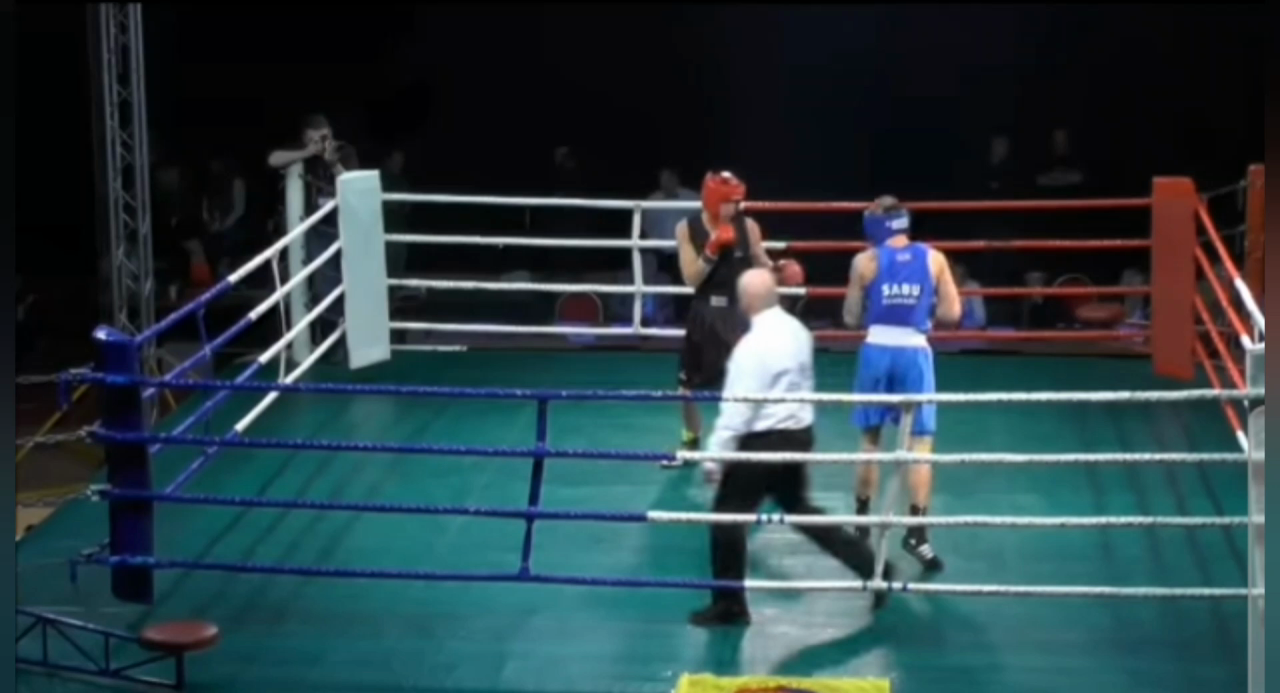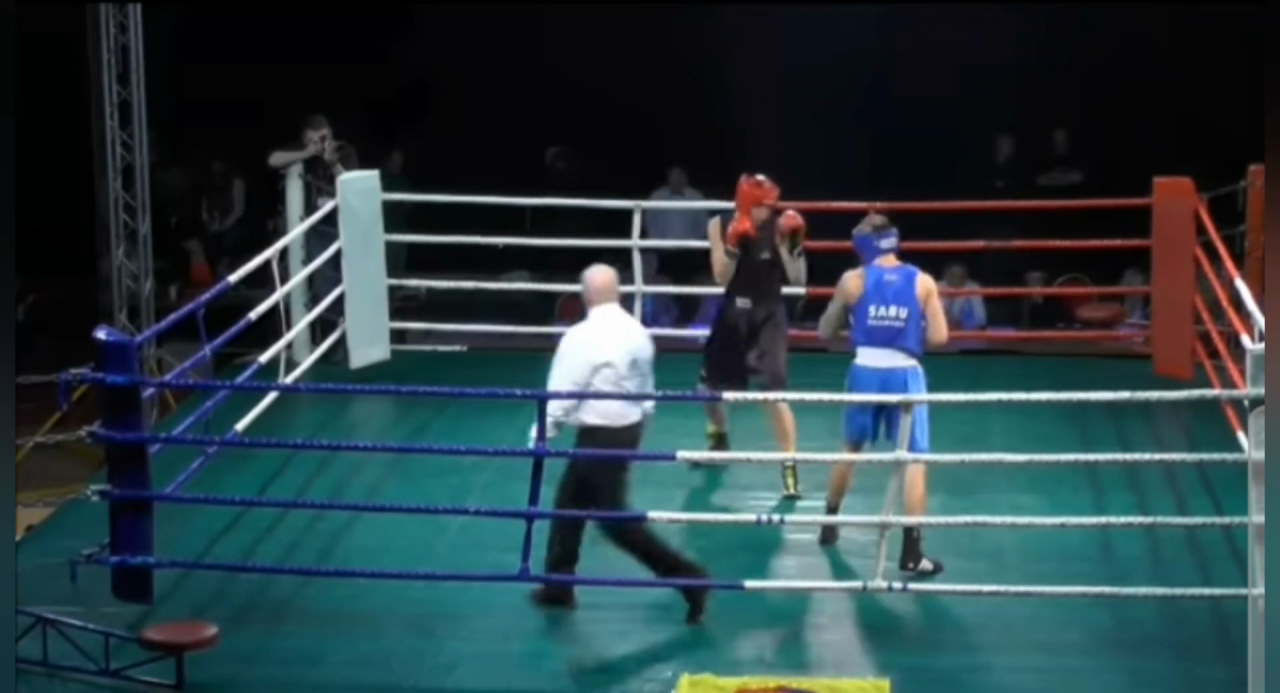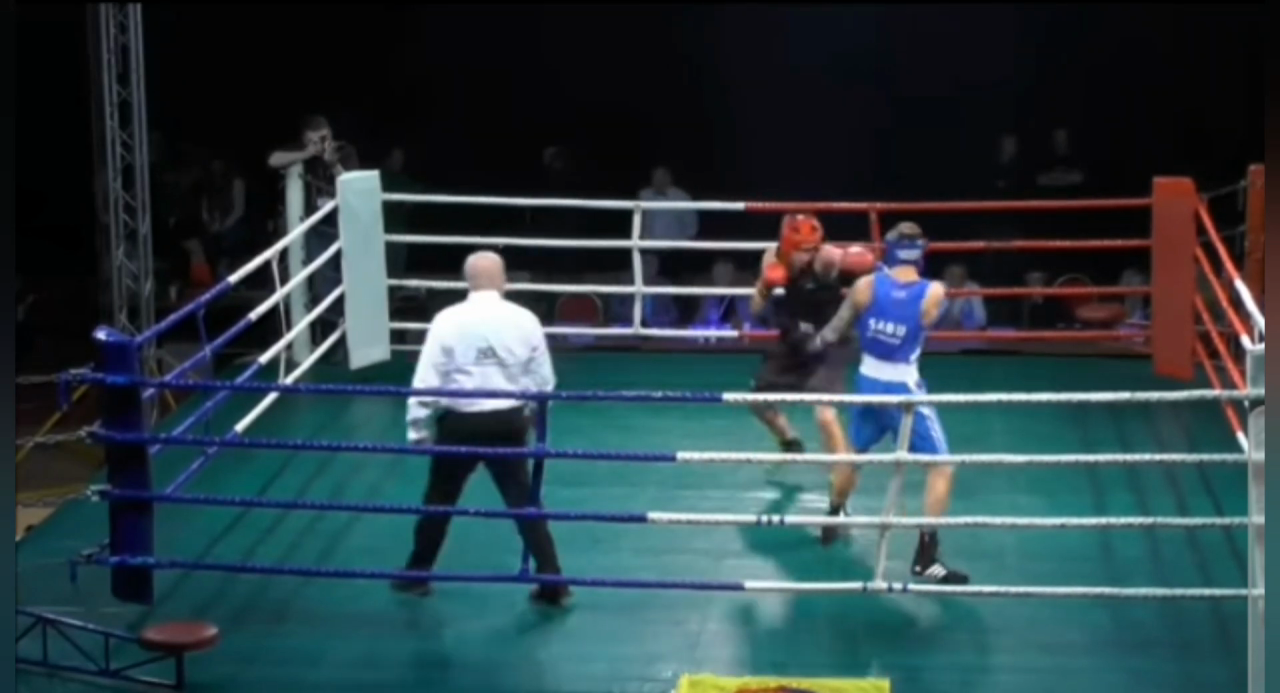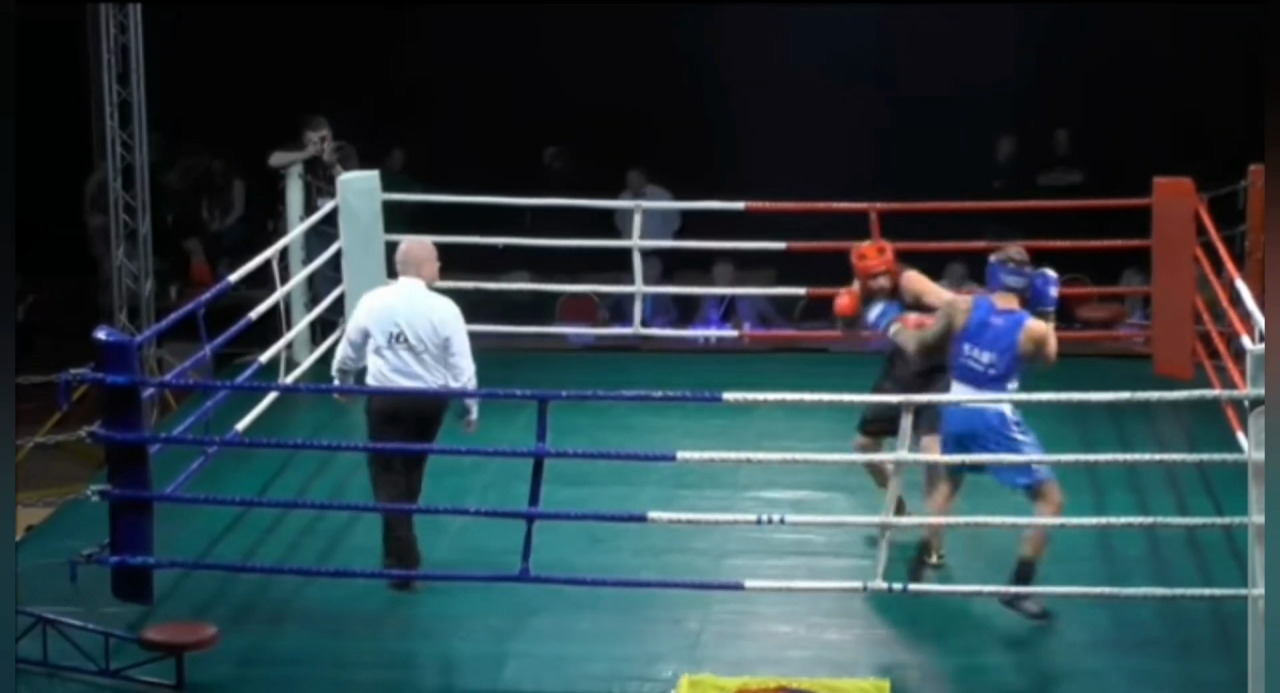
dt=0.5s
person 1, frame 1
left shoulder: (865, 260)
right shoulder: (934, 259)
left elbow: (850, 318)
right elbow: (952, 313)
left hip: (876, 352)
right hip: (914, 353)
left knee: (871, 440)
right knee: (919, 443)
left ankle: (863, 525)
right ankle: (917, 531)
person 1, frame 2
left shoulder: (852, 280)
right shoulder: (923, 282)
left elbow: (825, 332)
right elbow: (938, 337)
left hip: (865, 371)
right hip: (905, 373)
left knee: (851, 449)
right knee: (914, 460)
left ankle: (830, 524)
right ankle: (911, 552)
person 1, frame 3
left shoulder: (866, 285)
right shoulder: (934, 293)
left elbow: (834, 332)
left wrist: (819, 340)
left hip: (868, 381)
right hip: (904, 388)
left knee: (856, 453)
right knee: (941, 468)
left ankle: (831, 520)
right ankle: (926, 556)
person 1, frame 4
left shoulder: (962, 306)
right shoulder: (1035, 328)
left elbow: (919, 344)
right elbow: (1048, 355)
left wrist: (895, 329)
right wrist: (1046, 310)
left hip: (956, 410)
right hip: (995, 417)
left knee: (949, 482)
right knee: (1050, 497)
left ankle: (920, 560)
right ankle: (1021, 584)
person 2, frame 1
left shoulder: (754, 345)
right shoulder: (797, 330)
left elbow: (737, 407)
left wrist: (716, 457)
left hip: (767, 440)
right hip: (799, 433)
left knee: (727, 517)
right knee: (799, 510)
left ankle: (729, 606)
right ankle: (870, 565)
person 2, frame 2
left shoulder: (581, 336)
right shoulder: (637, 331)
left elbow: (560, 396)
right elbow: (645, 388)
left wrist: (539, 439)
left hip: (600, 436)
right hip: (628, 429)
left knee: (617, 521)
right knee: (570, 506)
left ankle: (687, 576)
right ankle: (557, 588)
person 2, frame 3
left shoulder: (448, 321)
right shoulder: (524, 320)
left elbow: (427, 381)
right elbow: (543, 378)
left wrist: (416, 427)
left hip: (459, 421)
right hip: (508, 420)
left knee: (439, 498)
right knee: (522, 499)
left ankle: (417, 574)
right ankle: (551, 580)
person 2, frame 4
left shoulder: (373, 302)
right shoulder: (443, 309)
left elbow: (349, 352)
right elbow: (461, 366)
left wrist: (342, 382)
right wrist: (471, 408)
left hip: (385, 400)
right hip: (430, 401)
left knee: (388, 476)
right knee: (411, 473)
left ankle: (402, 560)
right ankle: (403, 554)
person 3, frame 1
left shoulder: (748, 227)
right shoulder: (686, 228)
left elbow: (762, 267)
right elbow: (690, 278)
right wrist: (712, 250)
left hip: (740, 314)
right hip: (704, 314)
right knee: (691, 387)
right ankle: (691, 442)
person 3, frame 2
left shoulder: (777, 228)
right shoulder: (719, 226)
left elbow: (798, 279)
right elbow: (721, 277)
left wrist: (794, 243)
right wrist: (732, 244)
left hip: (767, 316)
right hip: (732, 314)
left knee: (775, 393)
right knee: (712, 385)
left ankle: (789, 466)
right ankle: (719, 439)
person 3, frame 3
left shoulder: (825, 255)
right shoulder: (772, 258)
right elbow: (757, 309)
right wrist: (766, 286)
left hip: (832, 341)
right hip: (796, 339)
left knee: (825, 416)
right knee: (759, 399)
left ankle: (841, 493)
right ankle: (790, 442)
person 3, frame 4
left shoulder: (909, 282)
right shoulder: (862, 289)
right wrist: (847, 312)
left hip: (935, 369)
right hip: (900, 368)
left knee: (931, 451)
right knee: (866, 443)
right ankle: (896, 505)
person 4, frame 1
left shoulder: (345, 152)
right shoulder: (303, 152)
right elbow: (273, 160)
left wrist: (334, 164)
right wrist: (306, 154)
right hip: (318, 228)
right knee: (325, 286)
person 4, frame 2
left shoulder: (345, 151)
right shoulder: (302, 152)
right elbow: (273, 160)
left wrist: (334, 164)
right wrist: (305, 154)
right hip: (318, 227)
right knee: (325, 287)
person 4, frame 3
left shoulder: (345, 151)
right shoulder: (302, 152)
right elbow: (273, 160)
left wrist: (334, 164)
right wrist: (306, 155)
right hip: (318, 228)
right knee: (325, 286)
person 4, frame 4
left shoulder: (344, 151)
right shoulder: (301, 151)
right elbow: (273, 160)
left wrist: (333, 165)
right wrist: (306, 155)
right hip: (317, 227)
right knee: (324, 285)
right ankle: (331, 332)
